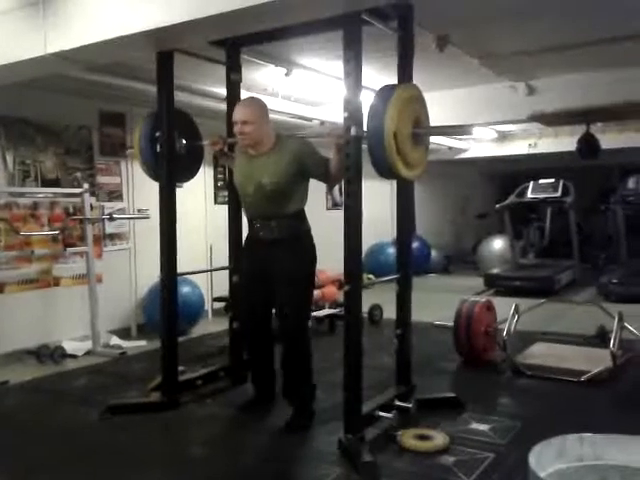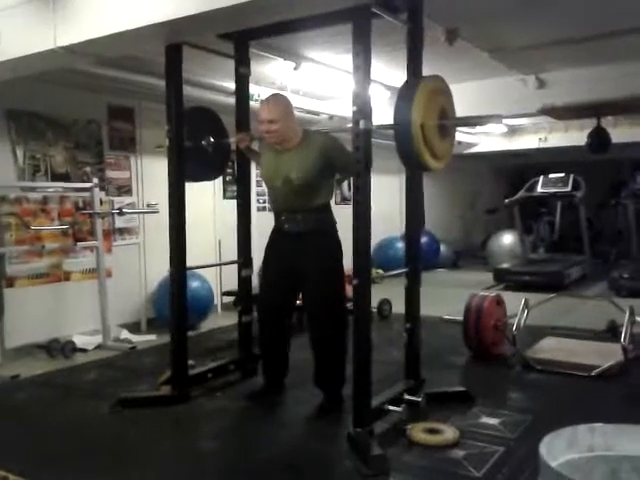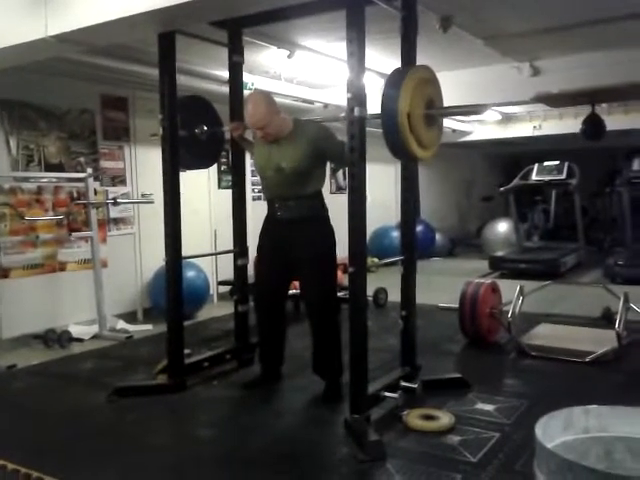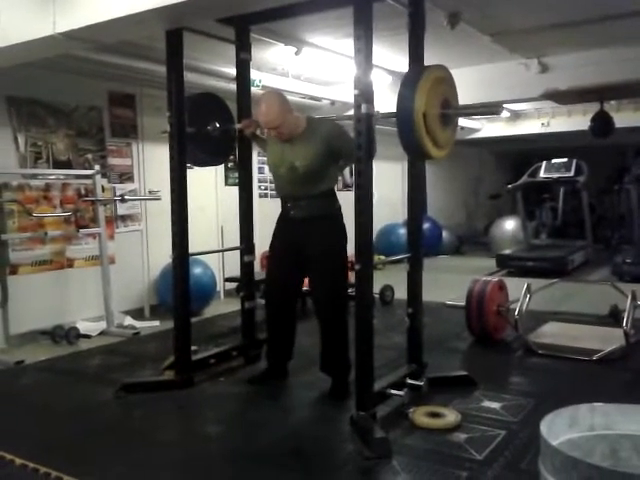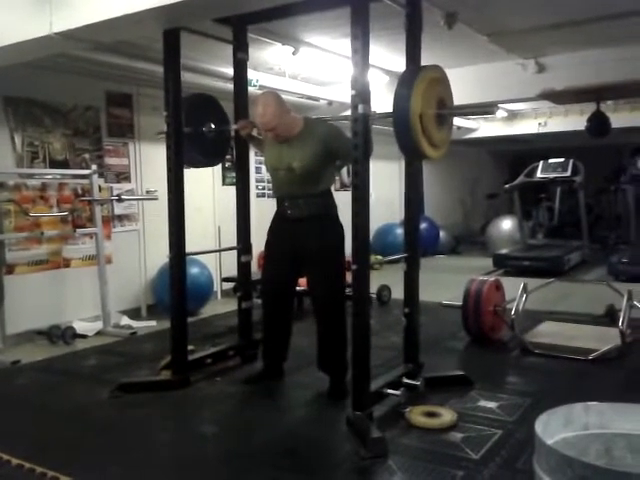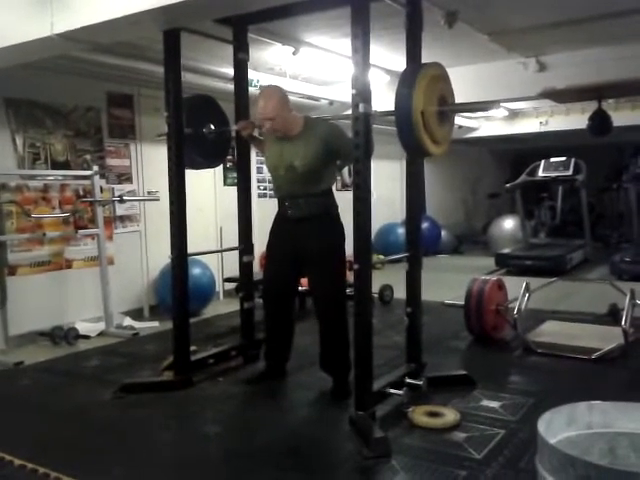
dt=0.7s
person 1, frame 1
left shoulder: (295, 149)
right shoulder: (240, 151)
left elbow: (331, 177)
left wrist: (339, 151)
right wrist: (222, 154)
left hip: (291, 243)
right hip: (256, 242)
left knee: (292, 325)
right knee: (252, 322)
left ankle: (301, 404)
right ankle: (263, 391)
person 1, frame 2
left shoulder: (322, 144)
right shoulder: (267, 147)
left elbow: (355, 170)
right wrist: (247, 150)
left hip: (317, 236)
right hip: (281, 235)
left knee: (324, 318)
right knee: (269, 311)
left ankle: (332, 391)
right ankle: (273, 381)
person 1, frame 3
left shoulder: (313, 133)
right shoulder: (260, 138)
left elbow: (347, 158)
right wrist: (240, 140)
left hip: (310, 223)
right hip: (275, 223)
left knee: (320, 303)
right knee: (266, 300)
left ankle: (331, 377)
right ankle: (270, 369)
person 1, frame 4
left shoulder: (326, 132)
right shoulder: (272, 136)
left elbow: (360, 154)
left wrist: (351, 147)
right wrist: (253, 136)
left hip: (323, 221)
right hip: (288, 220)
left knee: (329, 302)
right knee: (276, 296)
left ankle: (339, 375)
right ankle: (276, 364)
person 1, frame 5
left shoulder: (323, 133)
right shoulder: (269, 135)
left elbow: (356, 154)
left wrist: (330, 169)
right wrist: (248, 137)
left hip: (320, 221)
right hip: (284, 220)
left knee: (328, 300)
right knee: (273, 295)
left ankle: (337, 374)
right ankle: (272, 364)
person 1, frame 6
left shoulder: (323, 132)
right shoulder: (270, 135)
left elbow: (357, 154)
left wrist: (332, 169)
right wrist: (250, 137)
left hip: (320, 221)
right hip: (285, 221)
left knee: (329, 301)
right knee: (274, 296)
left ankle: (339, 375)
right ankle: (275, 364)
